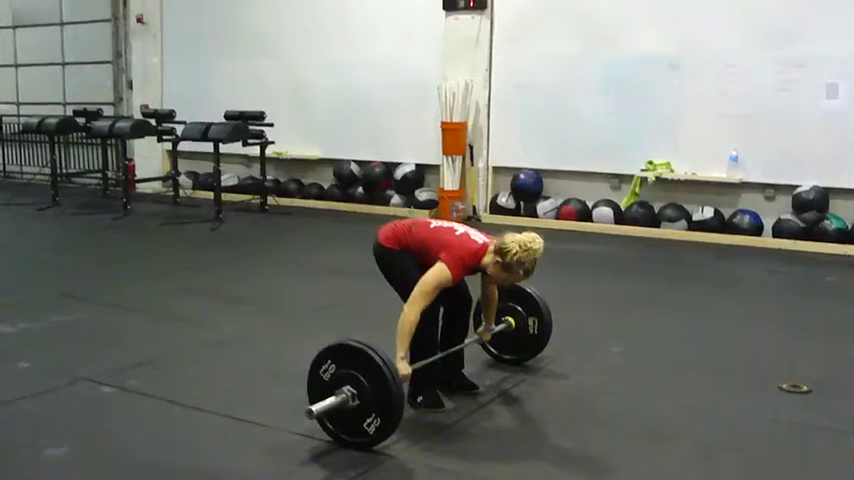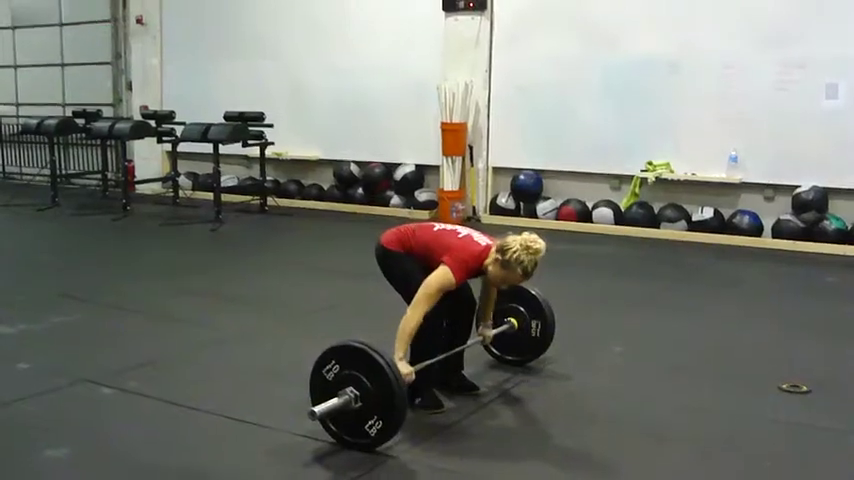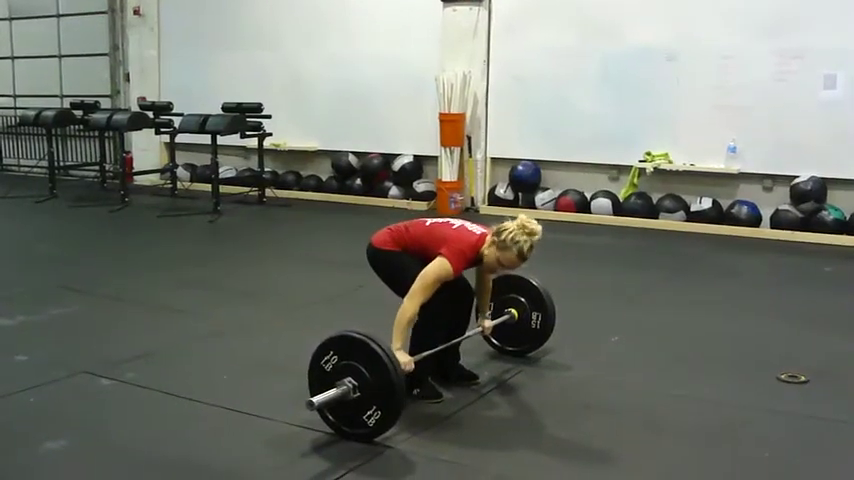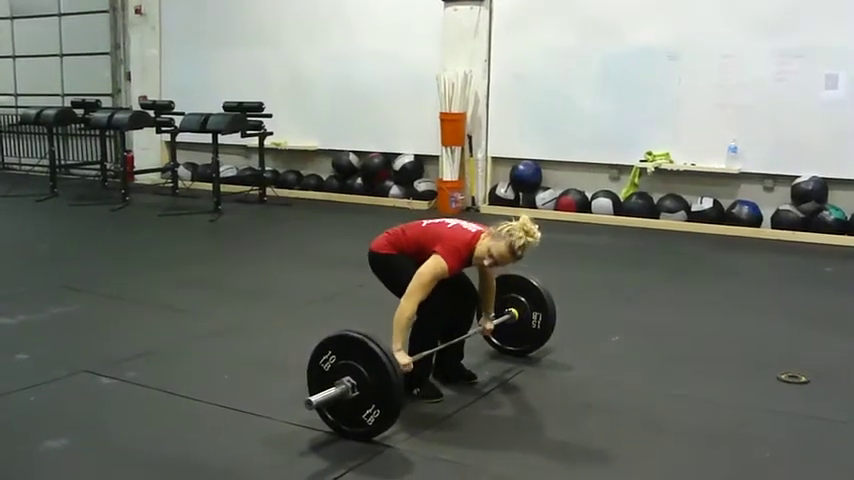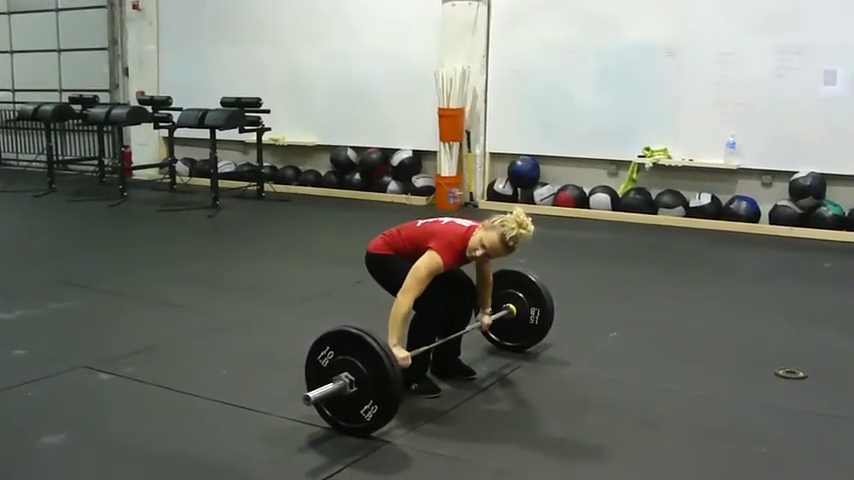
dt=0.3s
person 1, frame 1
left shoulder: (494, 252)
right shoulder: (460, 258)
left elbow: (490, 292)
right elbow: (412, 308)
left wrist: (488, 326)
right wrist: (401, 359)
left hip: (418, 245)
right hip: (392, 246)
left knee: (461, 302)
right knee: (428, 308)
left ankle: (449, 375)
right ankle: (421, 389)
person 1, frame 2
left shoulder: (494, 254)
right shoulder: (463, 261)
left elbow: (488, 290)
right elbow: (415, 310)
left wrist: (485, 325)
right wrist: (399, 360)
left hip: (421, 251)
right hip: (393, 250)
left knee: (465, 304)
right knee: (434, 311)
left ankle: (448, 376)
right ankle: (418, 389)
person 1, frame 3
left shoulder: (487, 243)
right shoulder: (460, 251)
left elbow: (484, 279)
right elbow: (412, 301)
left wrist: (483, 316)
right wrist: (397, 351)
left hip: (414, 249)
right hip: (386, 249)
left knee: (463, 295)
right knee: (435, 304)
left ankle: (446, 366)
right ankle: (415, 380)
person 1, frame 4
left shoulder: (490, 243)
right shoulder: (455, 249)
left elbow: (487, 283)
right elbow: (409, 300)
left wrist: (488, 317)
right wrist: (398, 351)
left hip: (416, 254)
right hip: (386, 254)
left knee: (467, 297)
right knee: (436, 305)
left ankle: (448, 366)
right ankle: (414, 379)
person 1, frame 5
left shoulder: (484, 239)
right shoulder: (450, 244)
left elbow: (485, 279)
right elbow: (405, 296)
left wrist: (485, 311)
right wrist: (394, 346)
left hip: (413, 253)
right hip: (383, 254)
left knee: (466, 293)
right knee: (434, 301)
left ankle: (446, 361)
right ankle: (412, 375)
